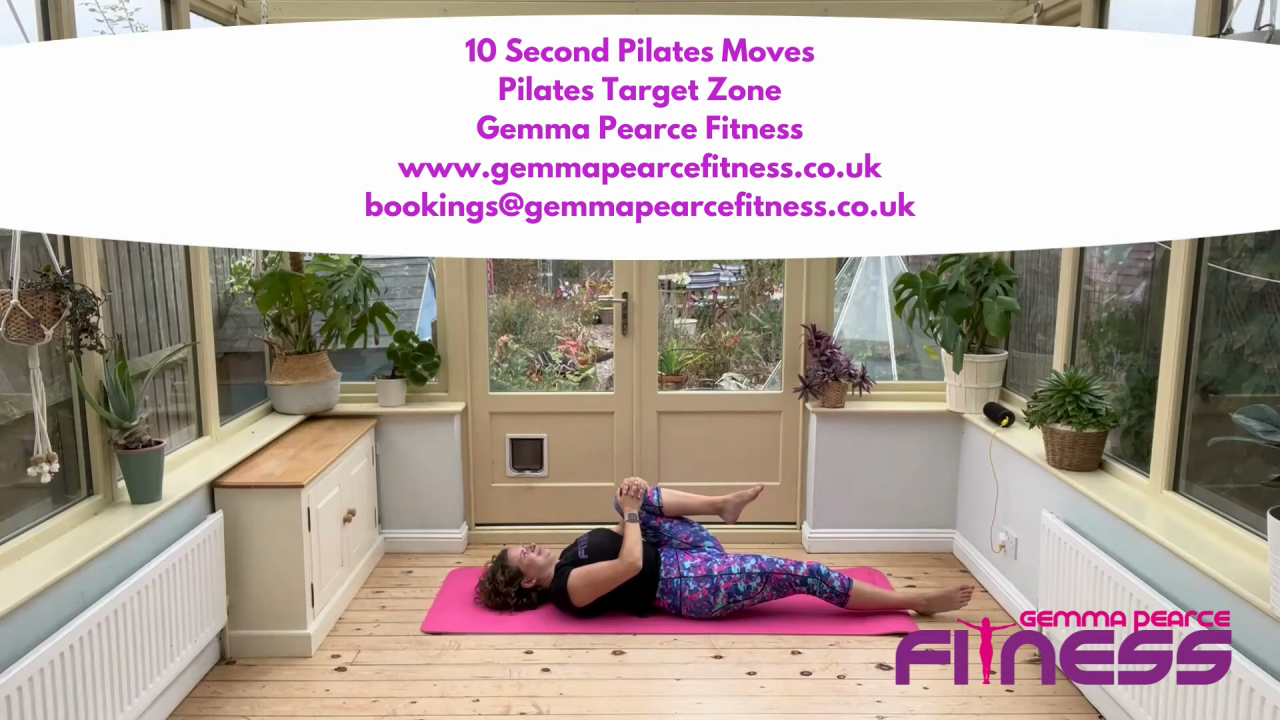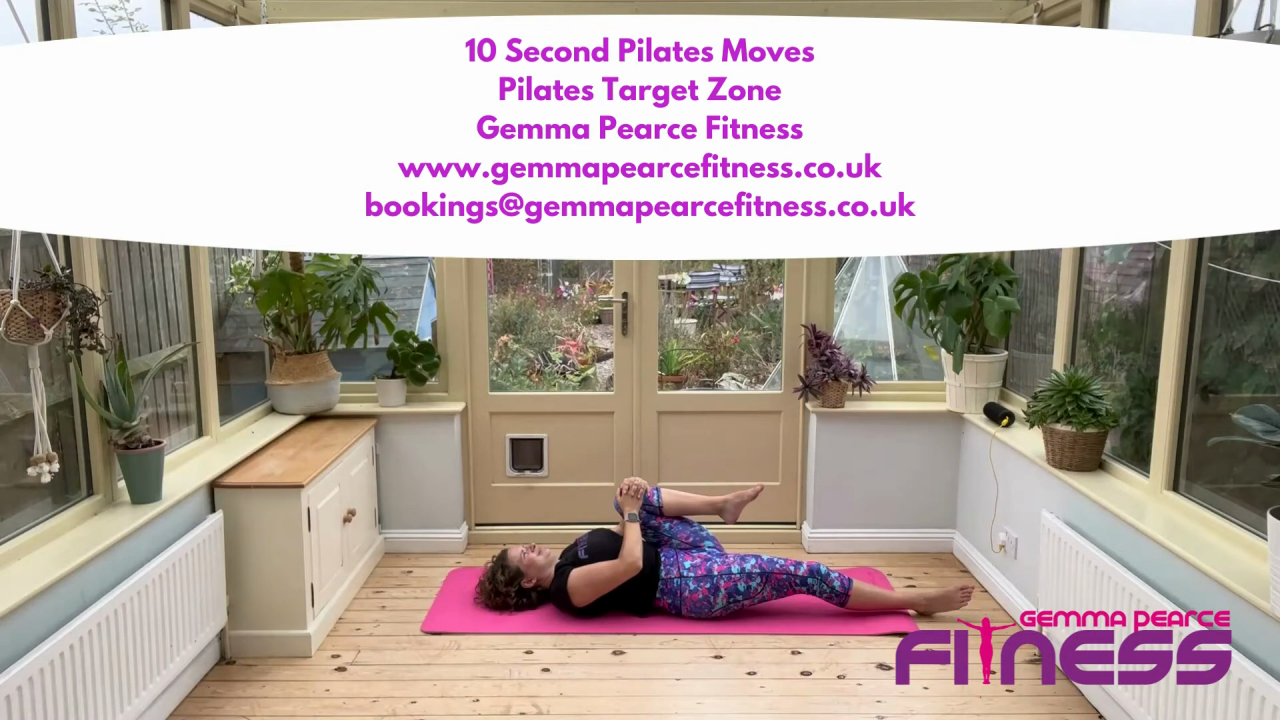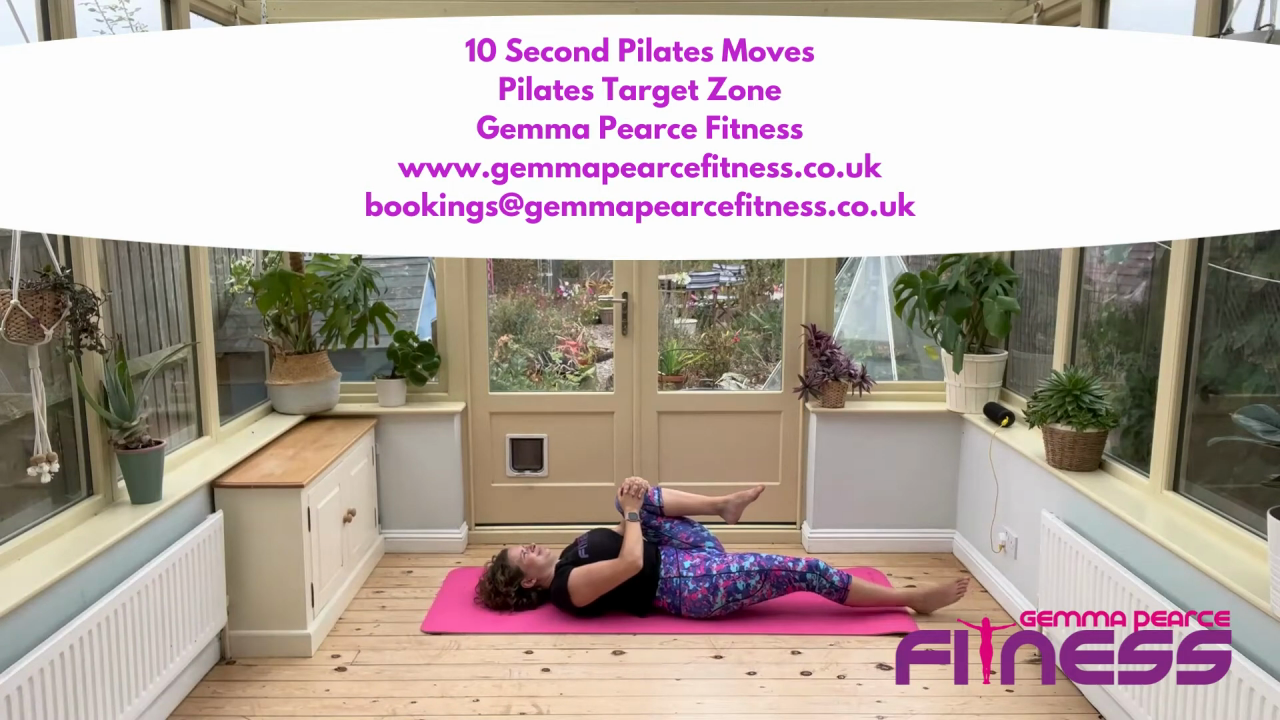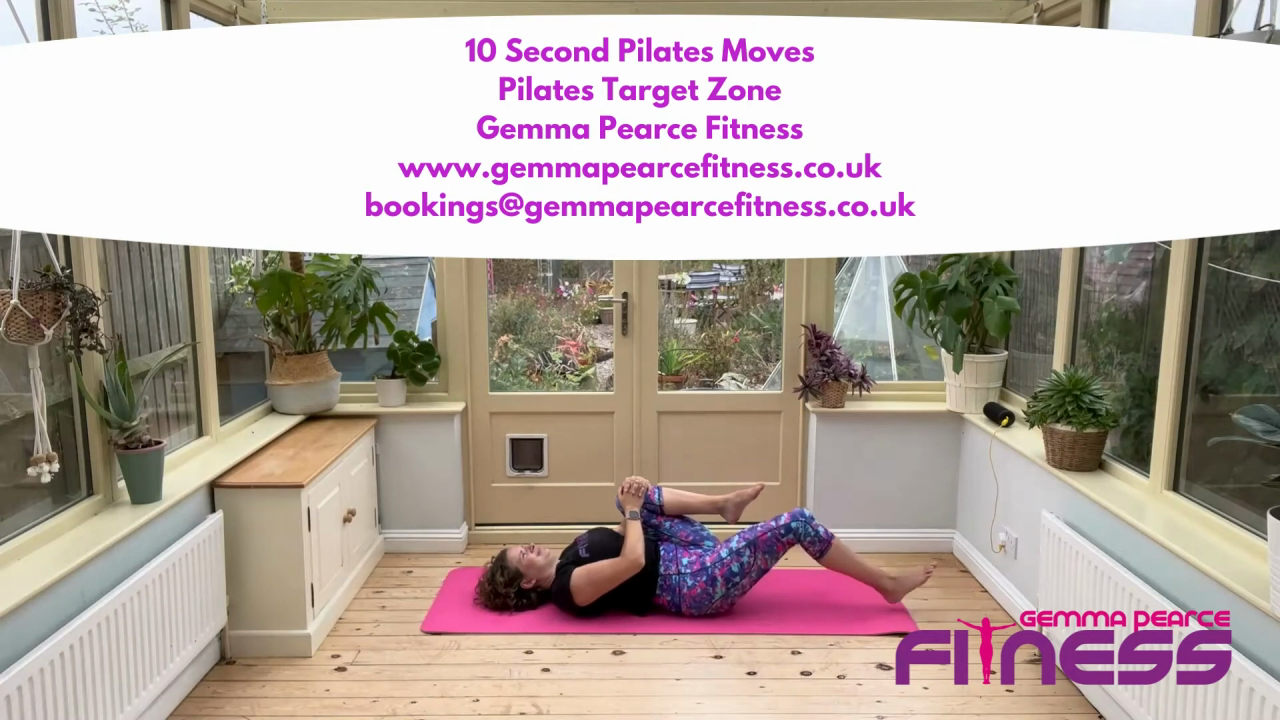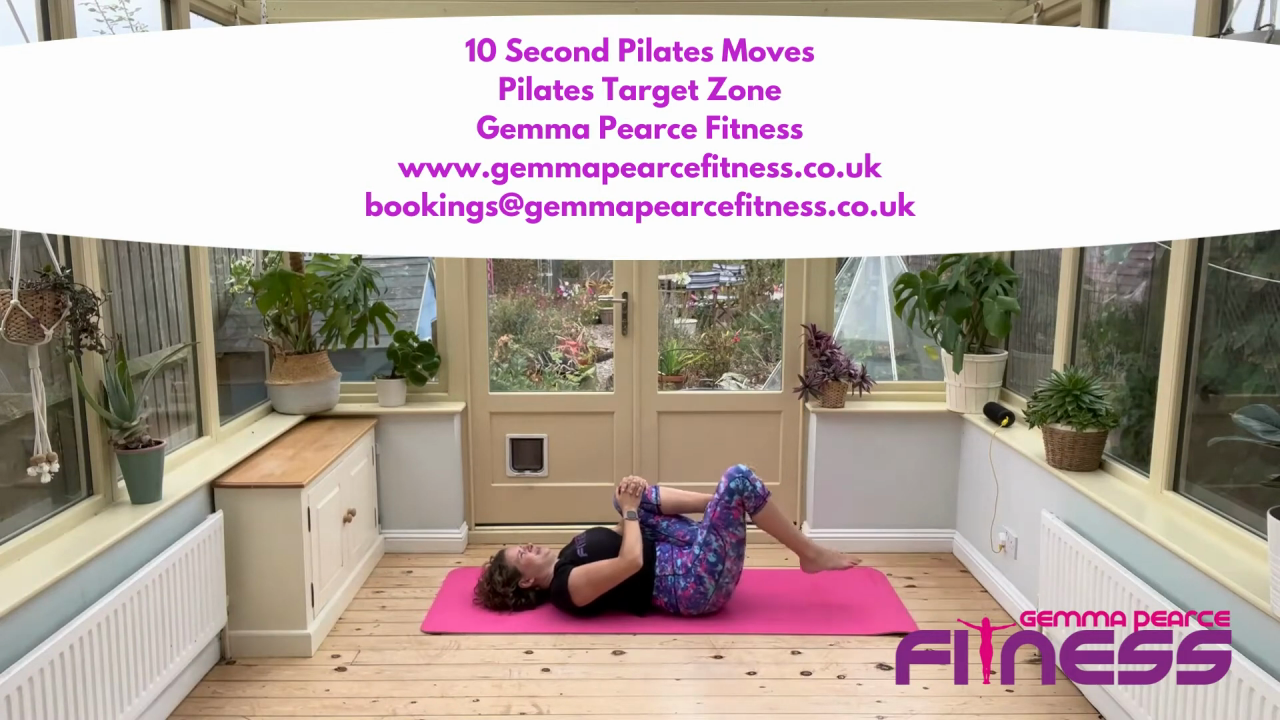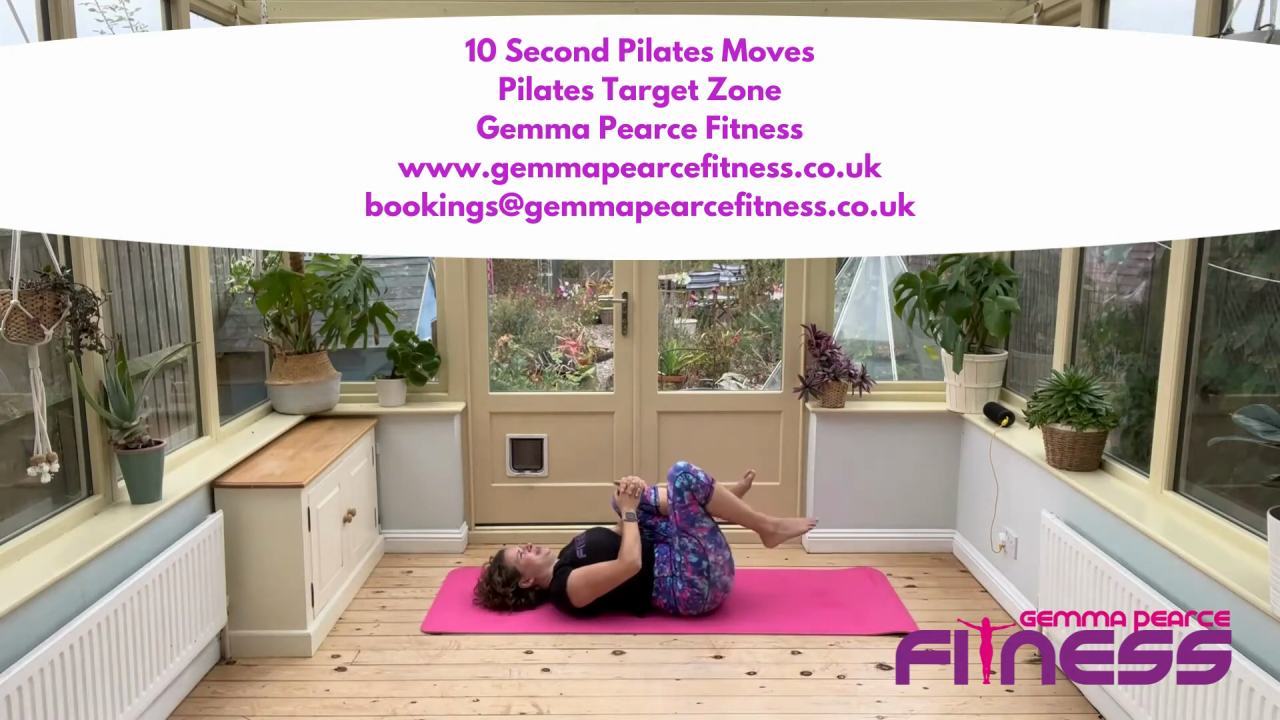
dt=0.4s
person 1, frame 1
left shoulder: (568, 558)
right shoulder: (570, 588)
left elbow: (619, 538)
right elbow: (632, 563)
left wrist: (632, 506)
right wrist: (631, 512)
left hip: (686, 559)
right hip: (691, 587)
left knee: (638, 499)
right knee: (802, 573)
left ankle: (723, 504)
right ankle: (915, 599)
person 1, frame 2
left shoulder: (568, 559)
right shoulder: (569, 588)
left elbow: (621, 539)
right elbow: (631, 563)
left wrist: (632, 505)
right wrist: (631, 513)
left hip: (688, 560)
right hip: (692, 587)
left knee: (637, 499)
right knee: (804, 574)
left ankle: (723, 504)
right ankle: (917, 600)
person 1, frame 3
left shoulder: (569, 560)
right shoulder: (570, 589)
left elbow: (621, 542)
right elbow: (632, 562)
left wrist: (632, 507)
right wrist: (631, 513)
left hip: (689, 560)
right hip: (694, 588)
left knee: (641, 498)
right knee: (805, 569)
left ankle: (723, 504)
right ankle: (916, 598)
person 1, frame 4
left shoulder: (568, 561)
right shoulder: (570, 588)
left elbow: (622, 541)
right elbow: (633, 561)
left wrist: (631, 507)
right wrist: (632, 511)
left hip: (689, 560)
right hip: (698, 585)
left knee: (642, 498)
right knee: (794, 521)
left ankle: (723, 504)
right ankle: (883, 584)
person 1, frame 5
left shoulder: (566, 558)
right shoulder: (568, 587)
left elbow: (620, 538)
right elbow: (631, 562)
left wrist: (630, 505)
right wrist: (629, 510)
left hip: (682, 559)
right hip: (695, 586)
left knee: (638, 498)
right knee: (739, 477)
left ankle: (731, 501)
right ankle: (808, 554)
person 1, frame 6
left shoulder: (567, 558)
right shoulder: (568, 588)
left elbow: (620, 539)
right elbow: (630, 564)
left wrist: (629, 503)
right wrist: (629, 510)
left hip: (670, 561)
right hip: (693, 589)
left knee: (634, 498)
right knee: (682, 474)
left ankle: (722, 502)
right ankle: (767, 527)
